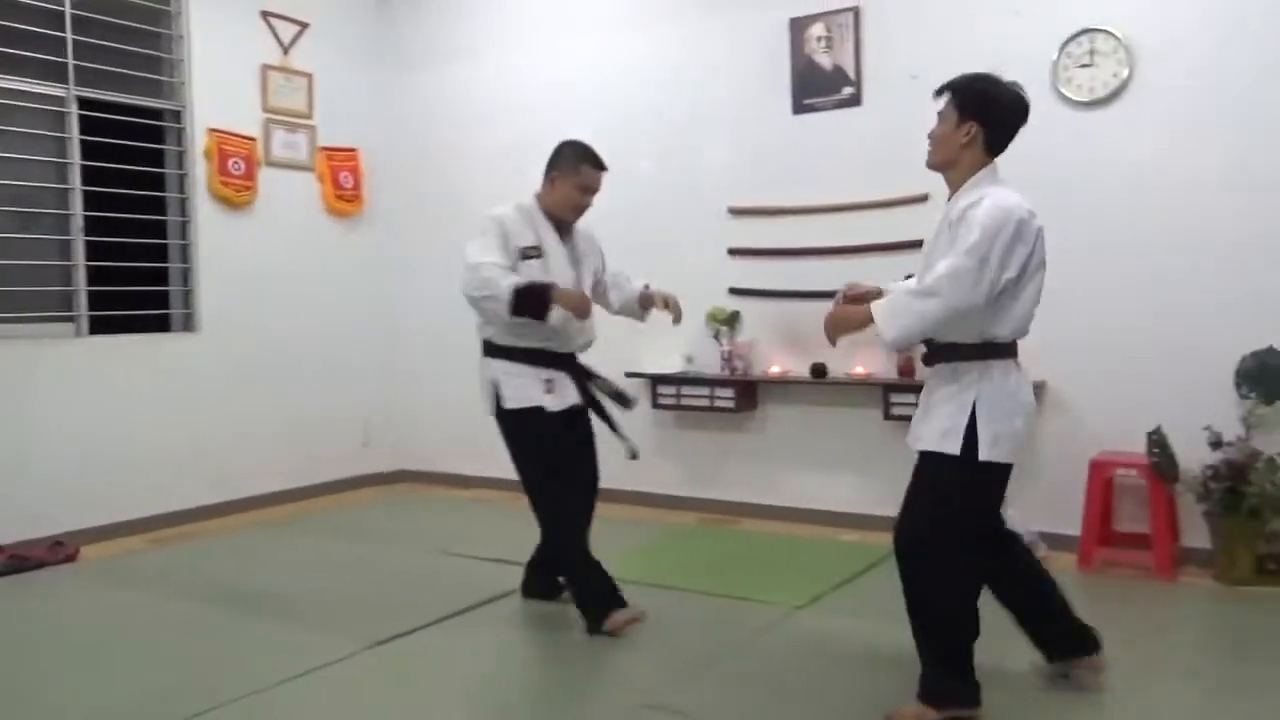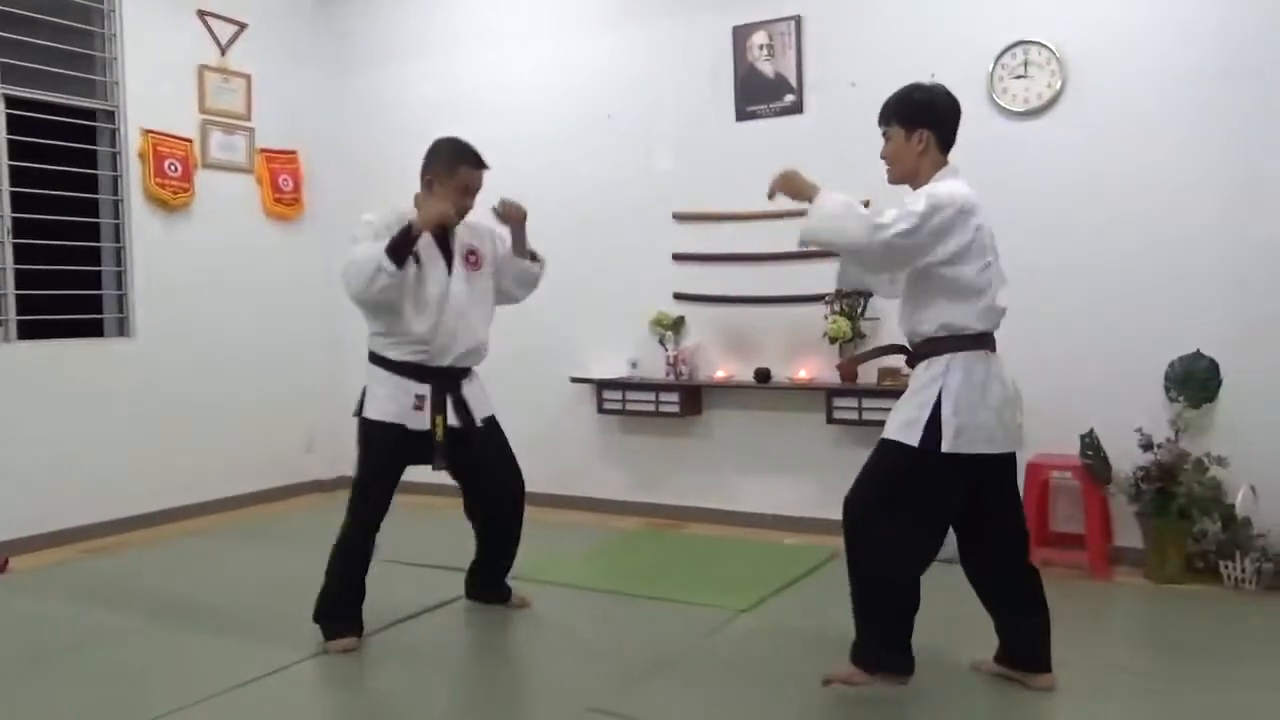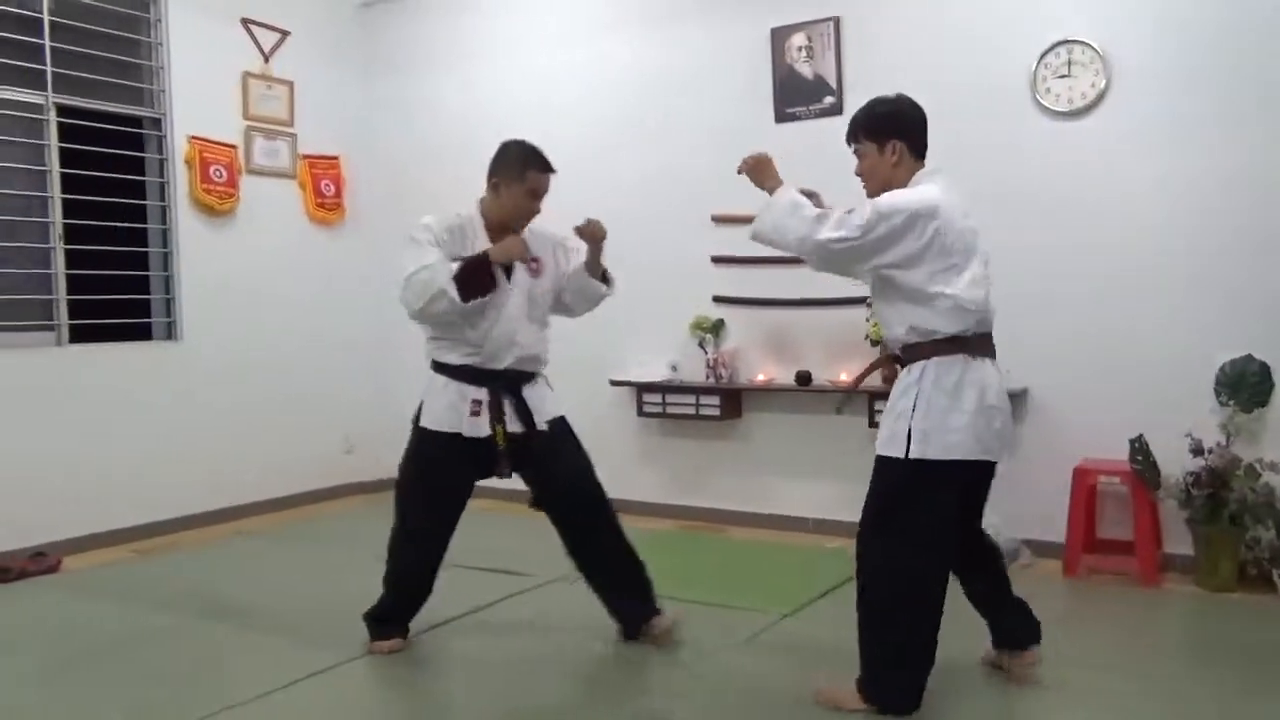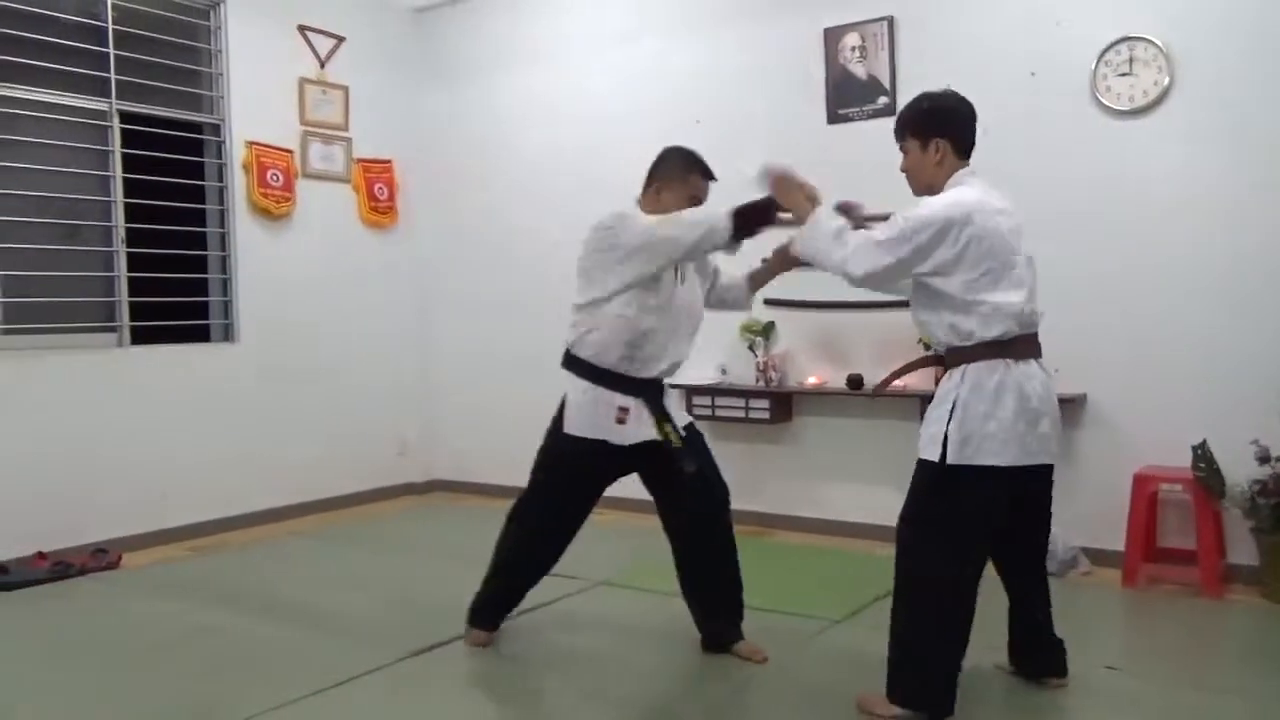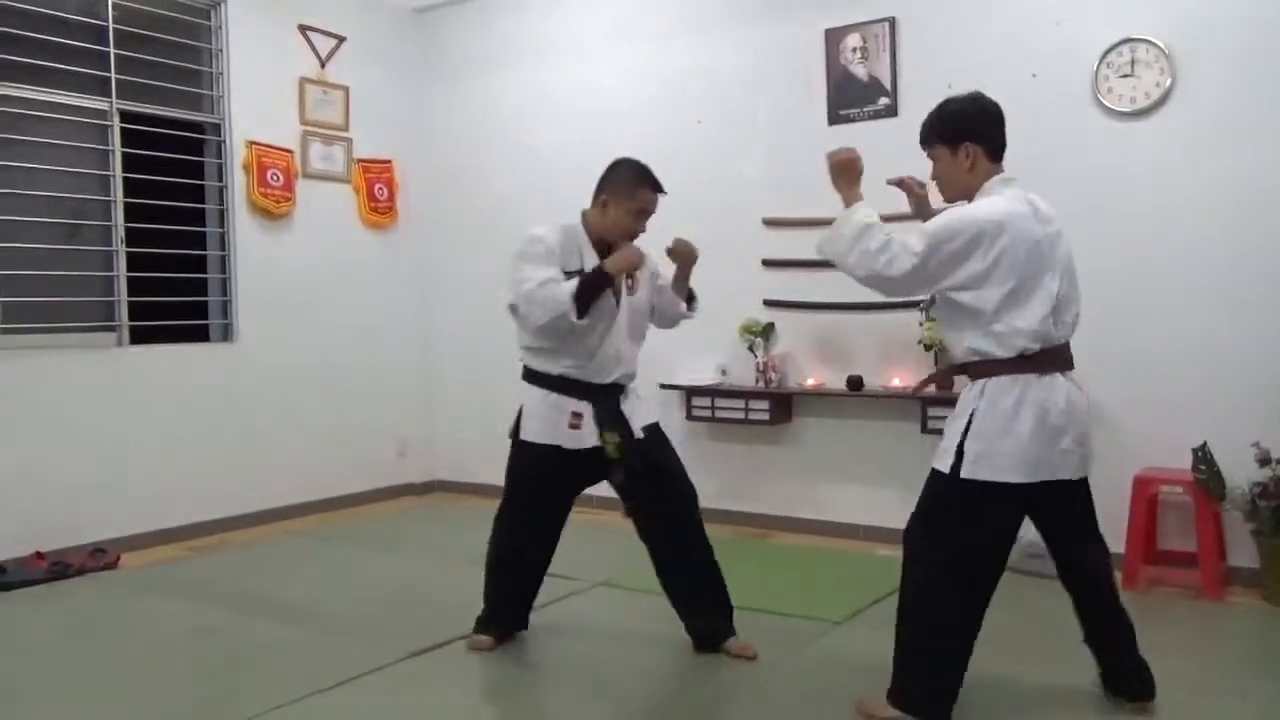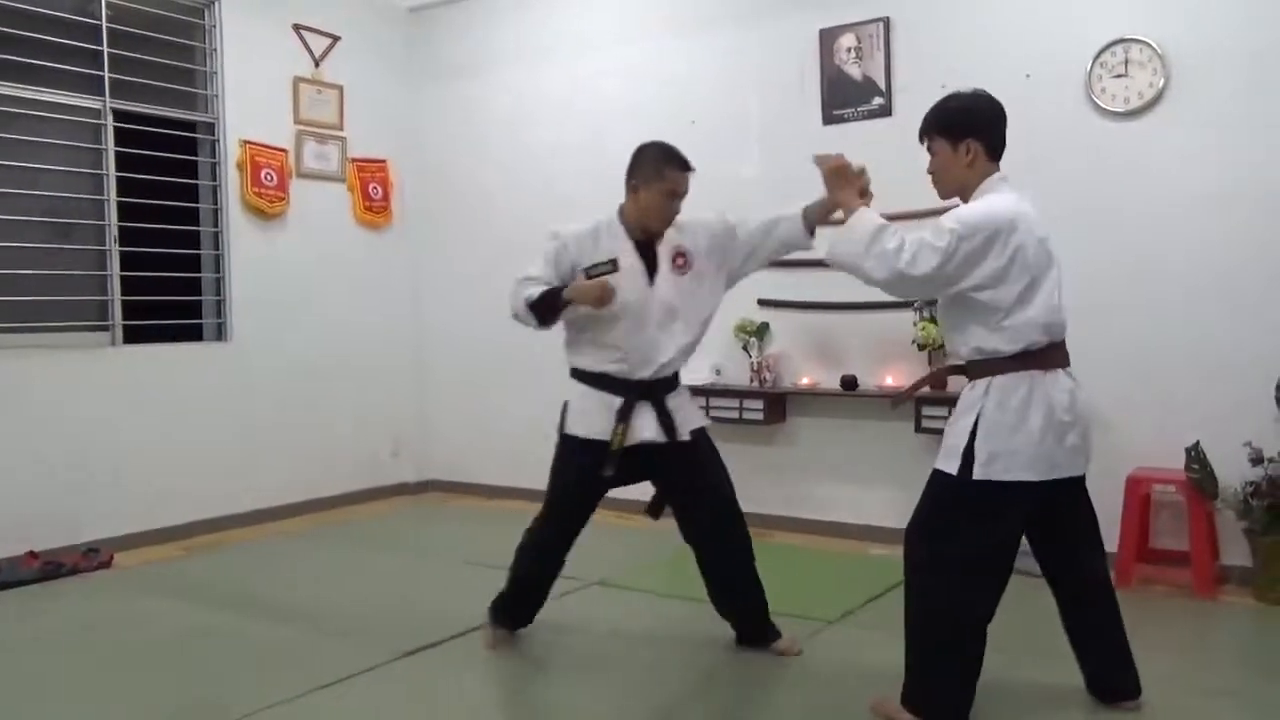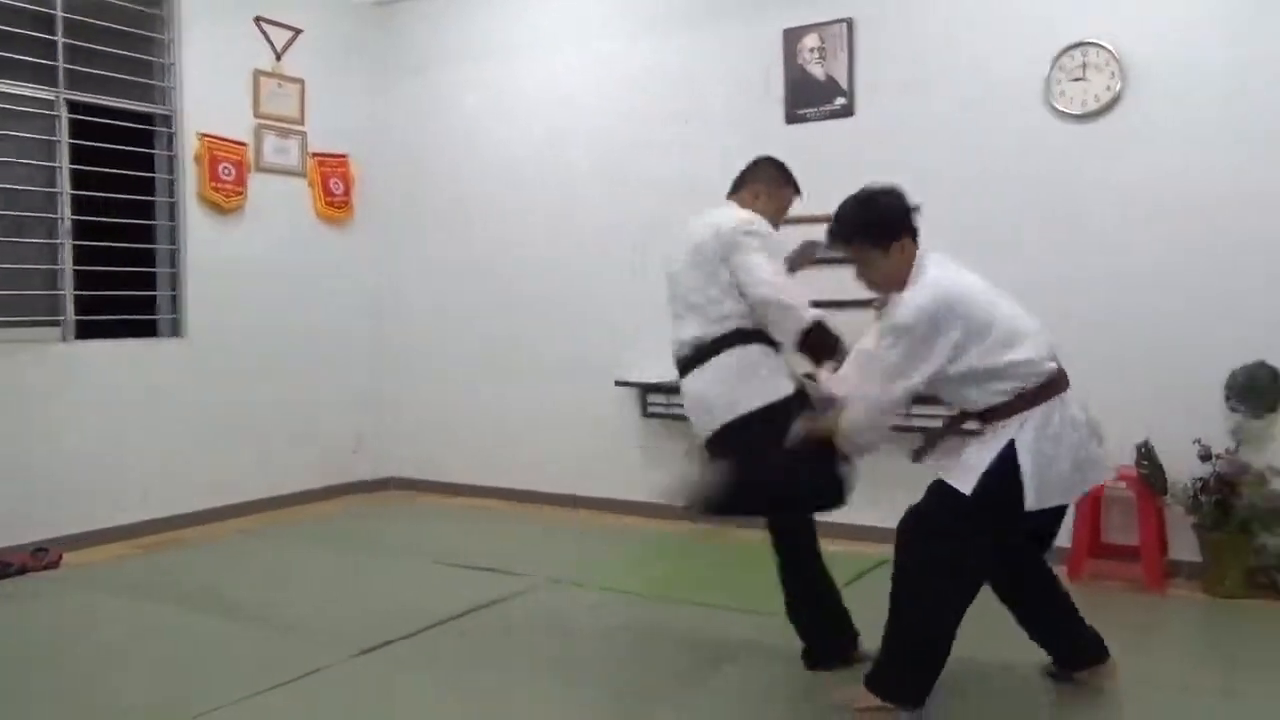
dt=0.4s
person 1, frame 1
left shoulder: (998, 210)
right shoulder: (969, 205)
left elbow: (950, 294)
left wrist: (870, 311)
right wrist: (879, 301)
left hip: (978, 394)
right hip: (963, 388)
left knee: (927, 542)
right knee: (975, 534)
right ankle: (1074, 647)
person 1, frame 2
left shoulder: (947, 202)
right shoulder: (942, 204)
left elbow: (874, 238)
right elbow: (890, 268)
left wrist: (811, 197)
right wrist: (829, 214)
left hip: (953, 388)
right hip: (975, 386)
left knee: (878, 518)
right knee: (992, 532)
left ankle: (879, 657)
right ankle: (1027, 655)
person 1, frame 3
left shoulder: (913, 208)
right shoulder: (935, 206)
left elbow: (827, 244)
right elbow: (858, 251)
left wrist: (775, 189)
right wrist: (798, 201)
left hip: (940, 391)
right hip: (973, 386)
left knee: (893, 541)
right knee: (954, 529)
right ankle: (1015, 637)
person 1, frame 4
left shoulder: (942, 215)
right shoulder: (993, 206)
left elbow: (864, 263)
right elbow: (907, 265)
left wrist: (809, 210)
right wrist: (871, 227)
left hip: (980, 393)
right hip: (1026, 387)
left knee: (933, 547)
right knee: (1020, 539)
right ankle: (1040, 657)
person 1, frame 5
left shoulder: (978, 222)
right shoulder: (1034, 212)
left elbow: (889, 268)
left wrist: (851, 196)
right wrist: (928, 218)
left hip: (1005, 408)
right hip: (1054, 400)
left knee: (940, 550)
right knee: (1078, 549)
person 1, frame 6
left shoulder: (989, 221)
right shoulder: (1018, 212)
left elbow: (900, 271)
right elbow: (942, 265)
left wrist: (854, 209)
right wrist: (868, 217)
left hip: (1008, 410)
right hip: (1050, 400)
left knee: (943, 551)
right knee: (1072, 550)
person 1, frame 7
left shoulder: (923, 306)
right shoulder: (927, 276)
left elbow: (883, 391)
right elbow: (877, 347)
left wrist: (840, 438)
right wrist: (830, 409)
left hip: (1027, 439)
right hip: (1044, 430)
left knee: (932, 547)
right knee: (996, 548)
left ankle: (894, 687)
right ankle: (1080, 653)
person 2, frame 1
left shoulder: (579, 238)
right shoulder: (505, 224)
left elbow: (606, 288)
right elbow: (481, 285)
left wrist: (646, 298)
right wrist: (550, 293)
left hip: (563, 377)
right hip: (519, 380)
left knee: (579, 486)
right knee: (557, 493)
left ankle: (544, 578)
right ankle: (599, 603)
person 2, frame 2
left shoulder: (479, 236)
right shoulder: (383, 229)
left elbow: (516, 286)
right elbow: (362, 286)
left wrist: (518, 238)
right wrist: (417, 230)
left hip: (459, 392)
right hip: (396, 393)
left knee: (504, 490)
right knee: (367, 507)
left ankle: (487, 582)
right ankle: (340, 617)
person 2, frame 3
left shoulder: (541, 242)
right shoulder: (439, 233)
left elbow: (576, 300)
right elbow: (420, 298)
left wrist: (594, 255)
right wrist: (489, 262)
left hip: (525, 399)
right hip: (456, 399)
left knee: (581, 500)
right knee: (421, 515)
left ankle: (637, 612)
right ankle: (390, 621)
person 2, frame 4
left shoulder: (678, 248)
right shoulder: (618, 231)
left elbow: (720, 291)
right elbow: (698, 231)
left wrist: (771, 269)
right wrist: (774, 208)
left hip: (650, 405)
right hip: (596, 402)
left knee: (704, 507)
right knee: (546, 512)
left ankle: (722, 628)
right ankle: (488, 611)
person 2, frame 5
left shoulder: (630, 258)
right shoulder: (544, 245)
left elbow: (669, 313)
right elbow: (542, 312)
left wrist: (684, 272)
right wrist: (605, 273)
left hip: (619, 408)
right hip: (555, 410)
left knee: (674, 507)
right knee: (524, 520)
left ankle: (711, 626)
right ankle: (500, 617)
person 2, frame 6
left shoulder: (696, 239)
right shoulder: (578, 243)
left elbow: (768, 239)
right elbow: (523, 300)
left wrist: (822, 208)
right wrist: (565, 295)
left hip: (666, 407)
right hip: (597, 408)
left knee: (715, 515)
right knee: (560, 516)
left ankle: (754, 625)
right ankle: (511, 611)
person 2, frame 7
left shoulder: (709, 233)
right shoulder: (745, 226)
right elbow: (775, 300)
left wrist: (789, 262)
right wrist: (835, 348)
left hip: (713, 386)
right hip: (743, 378)
left knee: (790, 516)
right knee: (810, 482)
left ankle: (832, 645)
